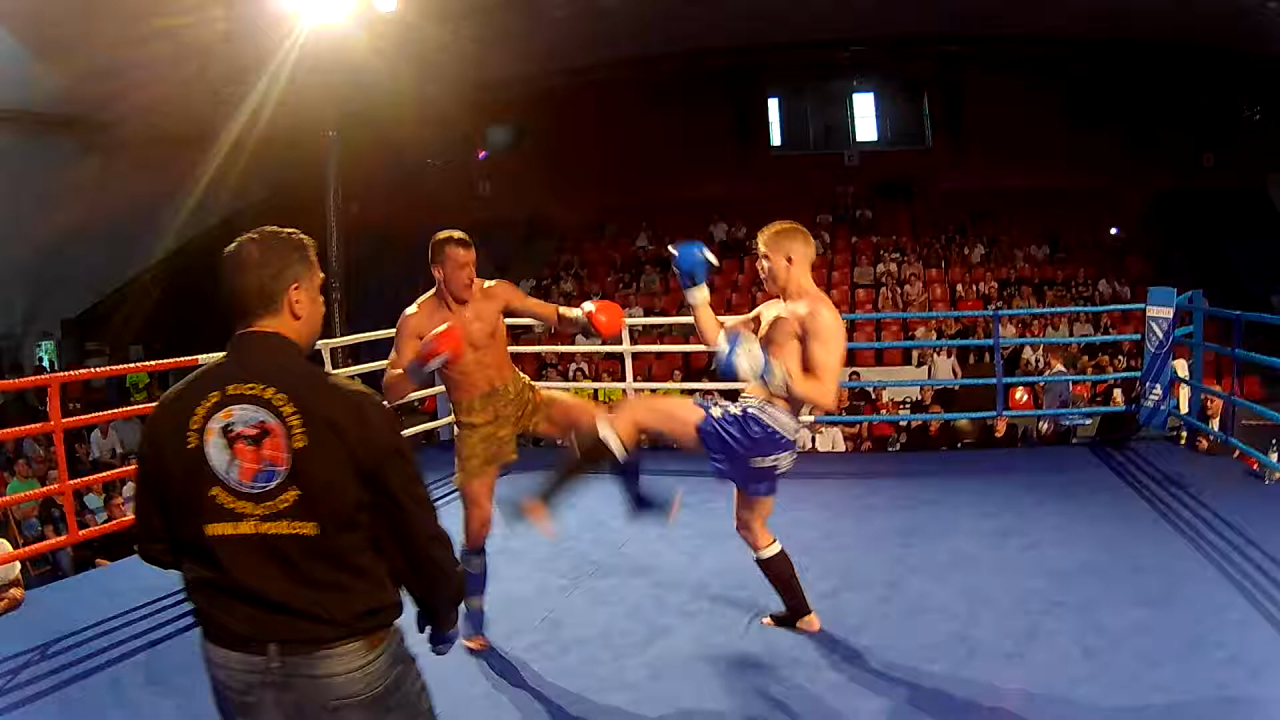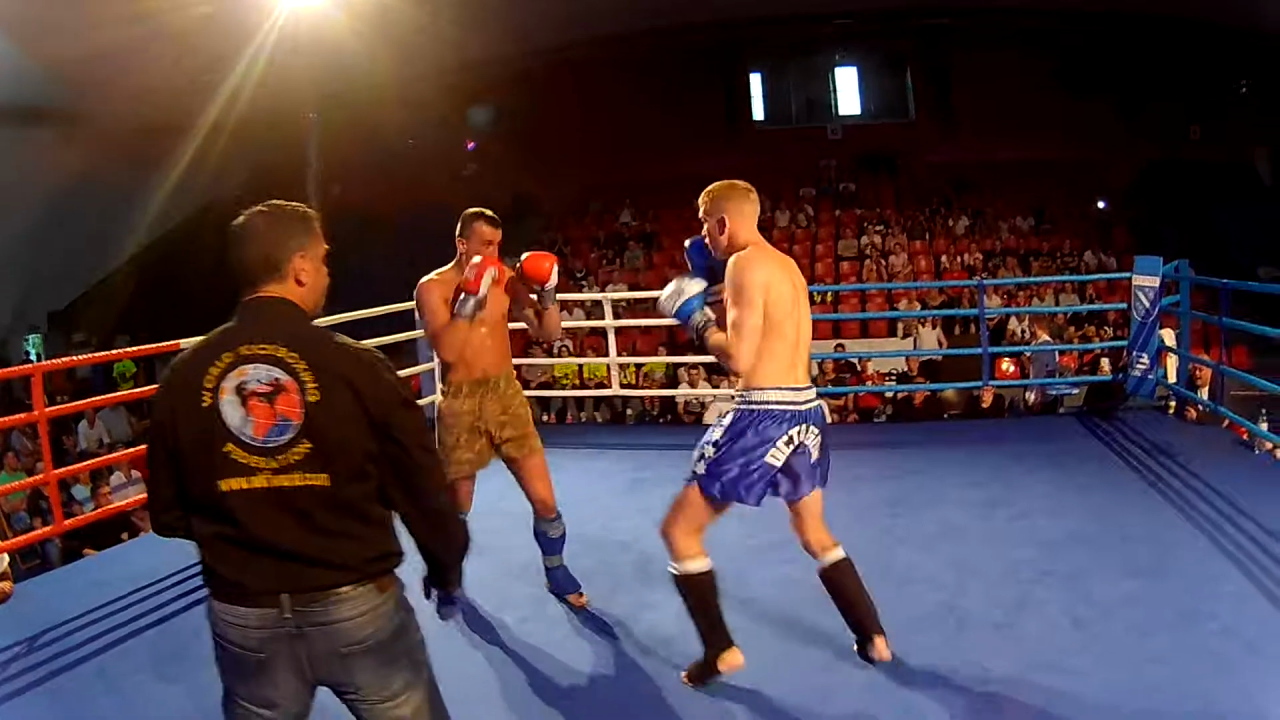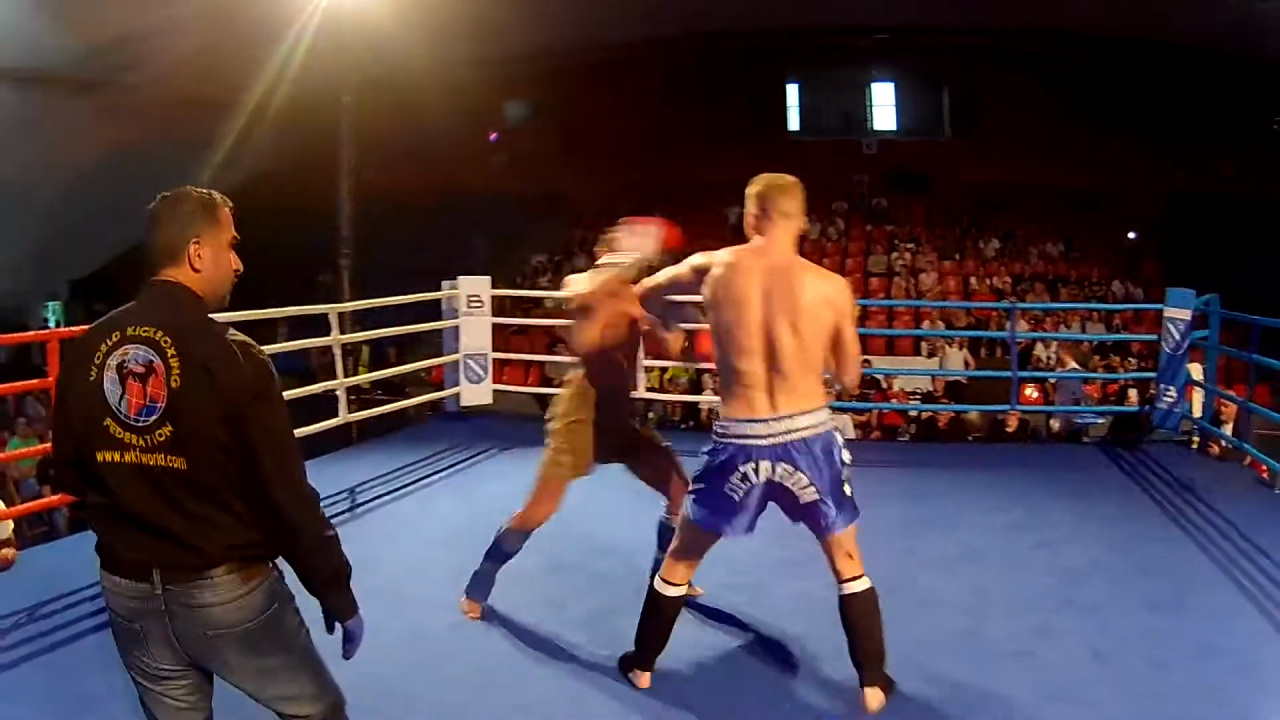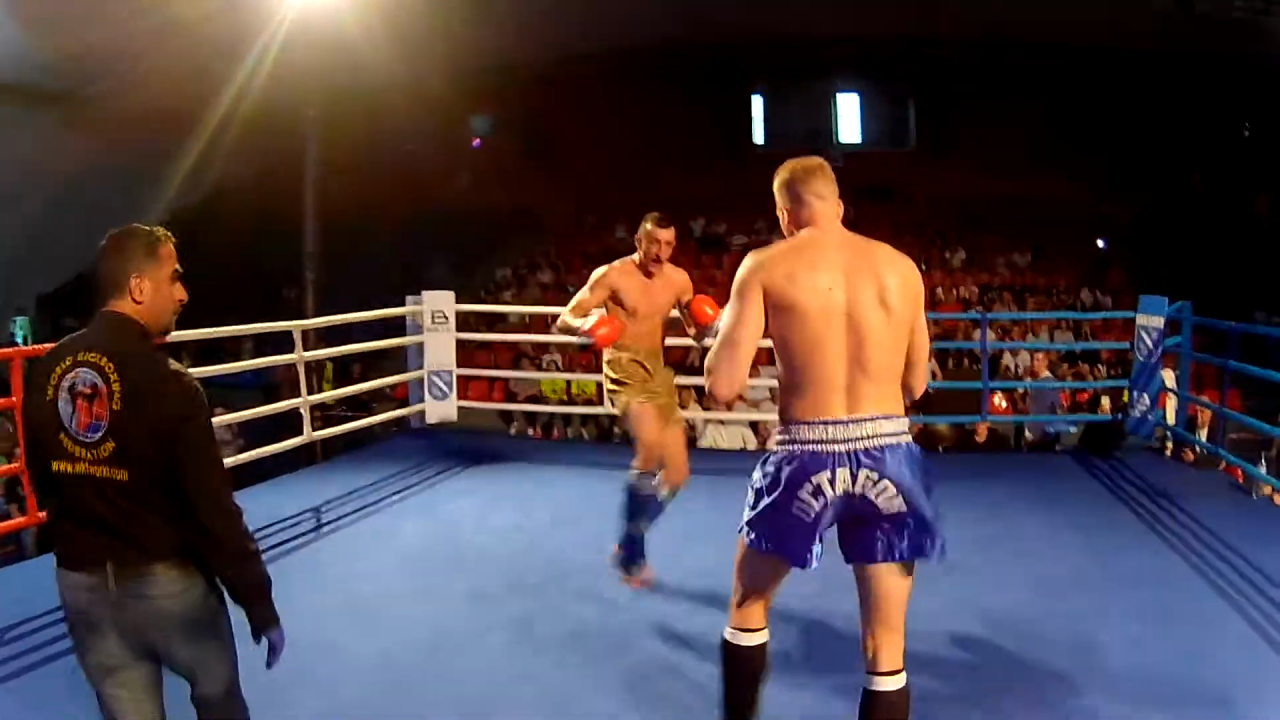
dt=0.5s
person 1, frame 1
left shoulder: (173, 414)
right shoulder: (349, 408)
left elbow: (157, 544)
right elbow: (417, 537)
right wrist: (442, 612)
left hip: (236, 662)
right hip: (352, 660)
person 1, frame 2
left shoulder: (183, 378)
right shoulder: (357, 367)
left elbow: (168, 514)
right elbow: (424, 492)
right wrist: (446, 570)
left hip: (244, 618)
right hip: (357, 609)
person 1, frame 3
left shoulder: (87, 351)
right shoulder: (229, 356)
left elbow: (68, 474)
right elbow: (285, 495)
right wrist: (337, 594)
left hip: (129, 590)
right hip: (229, 590)
person 1, frame 4
left shoulder: (48, 371)
right shoulder: (165, 383)
left elbow: (44, 481)
right elbow: (211, 508)
right wrist: (261, 606)
left hip: (84, 586)
right hip: (168, 585)
person 2, frame 1
left shoulder: (819, 313)
right shoulder: (775, 308)
left elbow: (825, 397)
right elbow: (719, 343)
left wrist: (765, 371)
right wrist: (694, 284)
left hip: (757, 428)
right hip: (769, 437)
left knee: (632, 412)
right knee: (753, 527)
left ankle: (546, 499)
right ankle: (801, 613)
person 2, frame 2
left shoulder: (745, 266)
right shoulder: (785, 266)
left elbow: (742, 359)
left wrist: (695, 312)
right wrist: (713, 279)
left hip: (763, 418)
right hip: (804, 412)
left knee: (679, 531)
right knee: (815, 538)
left ankle: (720, 650)
right ankle: (872, 637)
person 2, frame 3
left shoulder: (713, 267)
right shoulder: (832, 288)
left elbow: (648, 294)
right elbow: (849, 375)
left hip: (741, 442)
right hip: (811, 439)
left knee: (681, 557)
right knee: (849, 568)
left ankle: (642, 662)
person 2, frame 4
left shoulder: (764, 267)
right shoulder: (902, 269)
left elbow: (723, 386)
right elbow: (916, 382)
left wrist: (727, 331)
left hip: (806, 460)
right hip: (888, 453)
left knee: (749, 599)
right knee: (885, 645)
person 3, frame 1
left shoulder: (495, 292)
right shoulder: (416, 319)
left elbow: (552, 315)
right elbow: (392, 388)
left wrist: (583, 316)
right wrist: (425, 365)
left hip: (517, 397)
right hip: (475, 417)
left knee: (601, 420)
right knee: (477, 529)
left ankle: (637, 496)
right ankle: (473, 615)
person 3, frame 2
left shoulder: (507, 278)
right shoulder: (432, 287)
left elbow: (548, 334)
right elbow: (448, 351)
left wrist: (547, 290)
right wrist: (470, 299)
left hip: (507, 397)
right hip: (460, 405)
left knee: (544, 501)
right knee: (458, 508)
left ankle: (558, 576)
person 3, frame 3
left shoulder: (631, 297)
right shoulder: (582, 285)
left elbow: (667, 345)
right elbow: (580, 301)
right wrist: (624, 261)
left hip: (619, 415)
right hip: (584, 410)
left knee: (678, 490)
right knee: (536, 515)
right ankle: (483, 578)
person 3, frame 4
left shoulder: (678, 278)
right shoulder: (610, 275)
left elbow: (696, 329)
right elbow: (565, 319)
left wrist: (704, 323)
right wrist: (584, 326)
left hip: (657, 368)
right hip: (625, 368)
left knee: (675, 472)
right knee: (653, 446)
left ankle: (631, 549)
right ankle: (631, 543)
